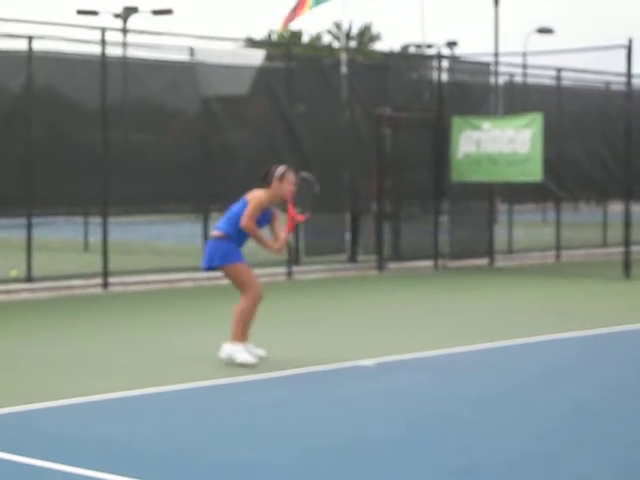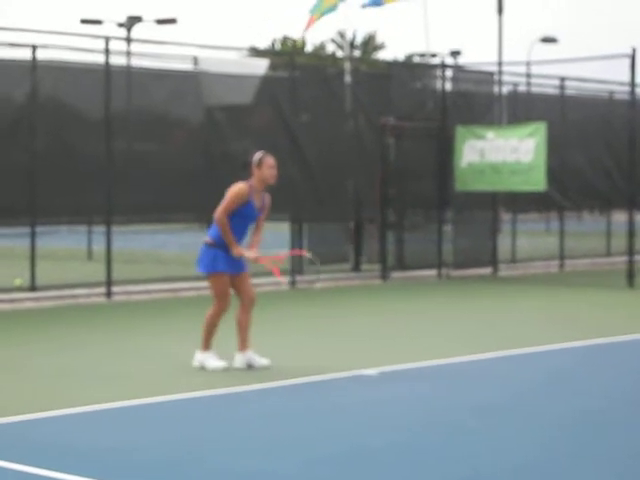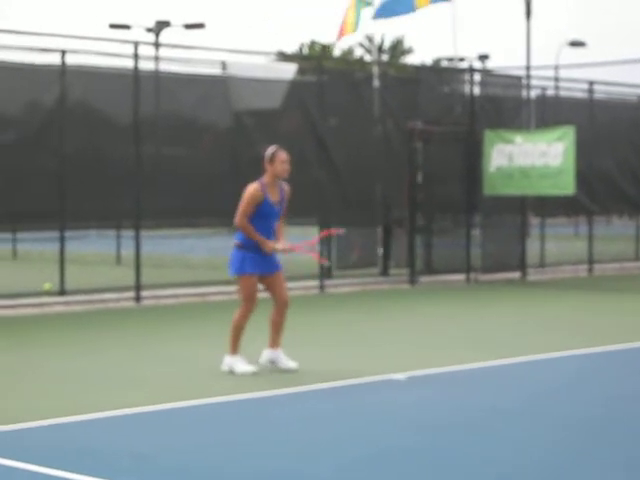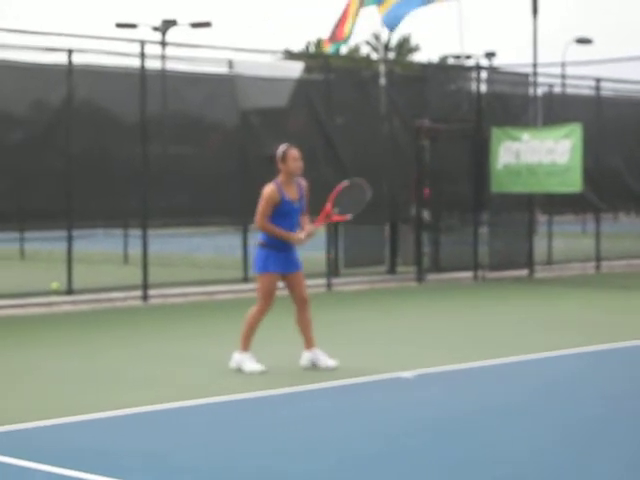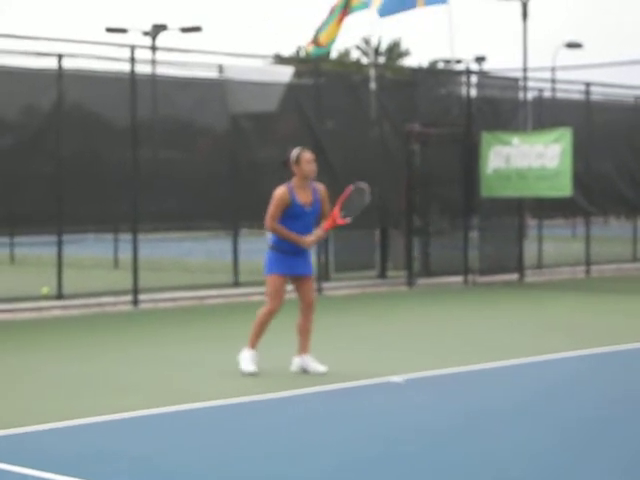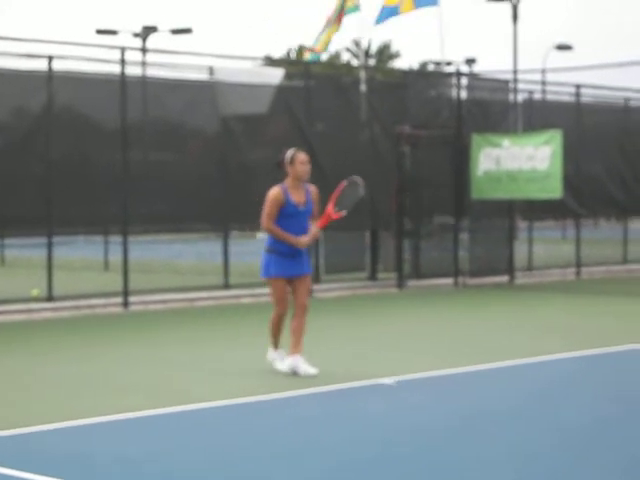
dt=0.3s
person 1, frame 1
left shoulder: (272, 210)
right shoulder: (262, 195)
left elbow: (278, 238)
right elbow: (246, 223)
left wrist: (283, 240)
right wrist: (268, 243)
left hip: (230, 247)
right hip: (222, 244)
left knee: (255, 294)
right knee: (251, 292)
left ankle: (241, 344)
right ankle: (234, 345)
person 1, frame 2
left shoulder: (266, 199)
right shoulder: (241, 189)
left elbow: (258, 230)
right elbow: (219, 216)
left wrist: (251, 251)
right wrist: (234, 246)
left hip: (232, 253)
right hip: (216, 250)
left knee: (249, 299)
right knee: (221, 304)
left ankle: (244, 353)
right ankle: (204, 352)
person 1, frame 3
left shoulder: (285, 190)
right shoulder: (255, 190)
right elbow: (240, 221)
left wrist: (280, 241)
right wrist: (265, 243)
left hip: (267, 255)
right hip: (247, 253)
left knee: (282, 301)
right knee: (248, 306)
left ankle: (272, 352)
right ankle: (232, 357)
person 1, frame 4
left shoulder: (302, 185)
right shoulder: (272, 190)
right elbow: (260, 223)
left wrist: (306, 228)
right wrist: (290, 236)
left hip: (289, 253)
right hip: (270, 252)
left knee: (302, 300)
right knee: (264, 304)
left ankle: (311, 352)
right ankle: (242, 354)
person 1, frame 5
left shoulder: (320, 190)
right shoulder: (283, 193)
left elbow: (326, 217)
right elbow: (270, 224)
left wrist: (319, 232)
right wrist: (299, 239)
left hip: (302, 257)
right hip: (279, 255)
left knee: (308, 304)
right knee: (273, 305)
left ankle: (303, 357)
right ankle: (248, 351)
person 1, frame 6
left shoulder: (312, 191)
right shoulder: (277, 193)
right elbow: (266, 225)
left wrist: (312, 232)
right wrist: (294, 240)
left hip: (300, 258)
right hip: (277, 258)
left knee: (302, 306)
right knee: (281, 309)
left ankle: (294, 357)
right ankle: (275, 350)
